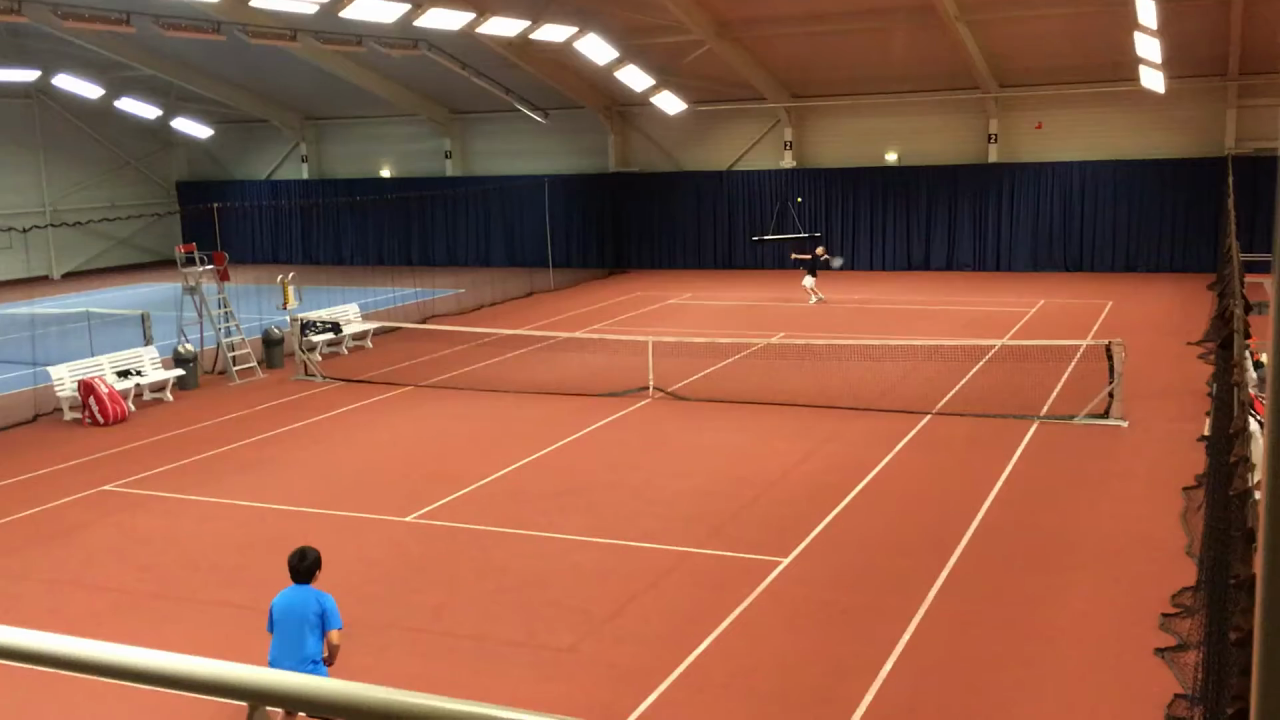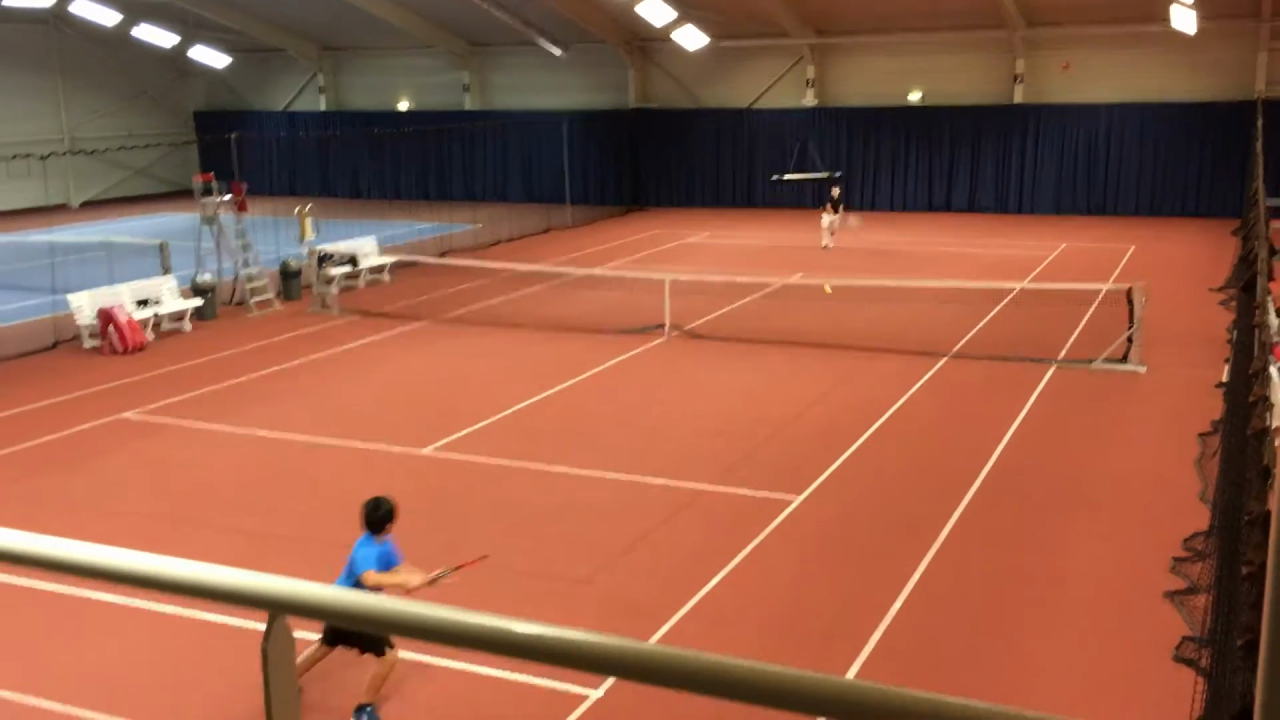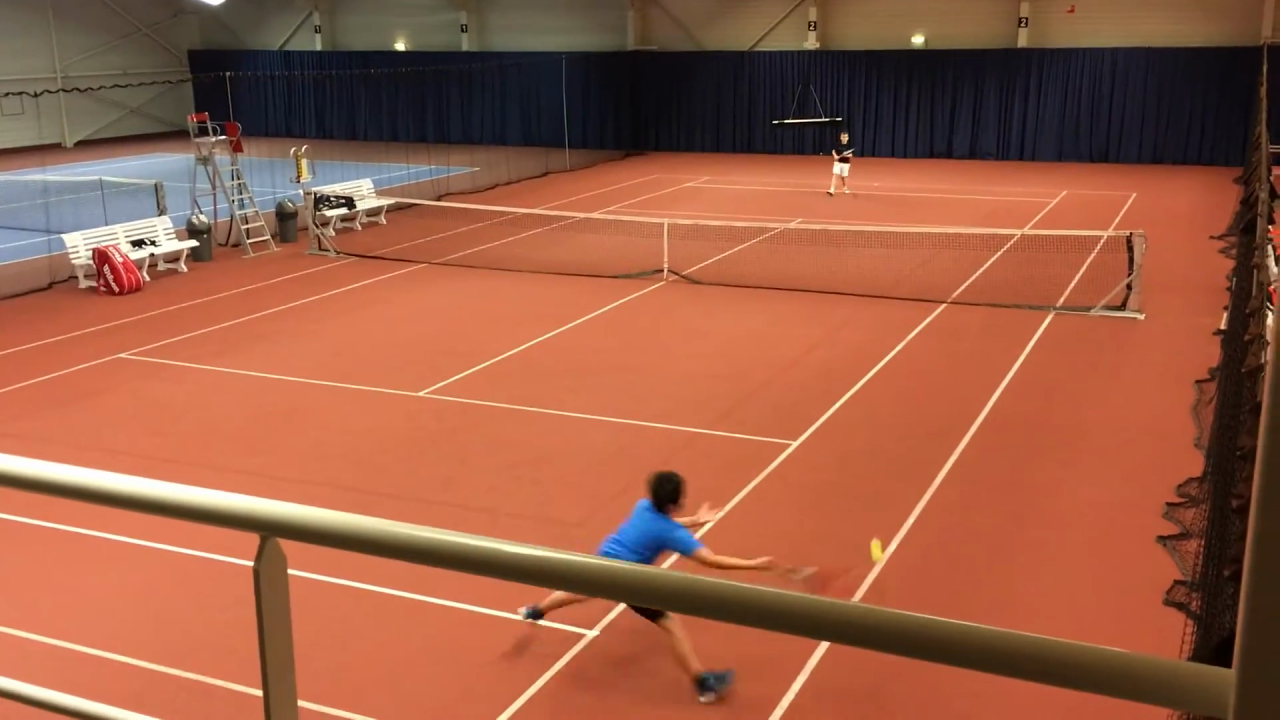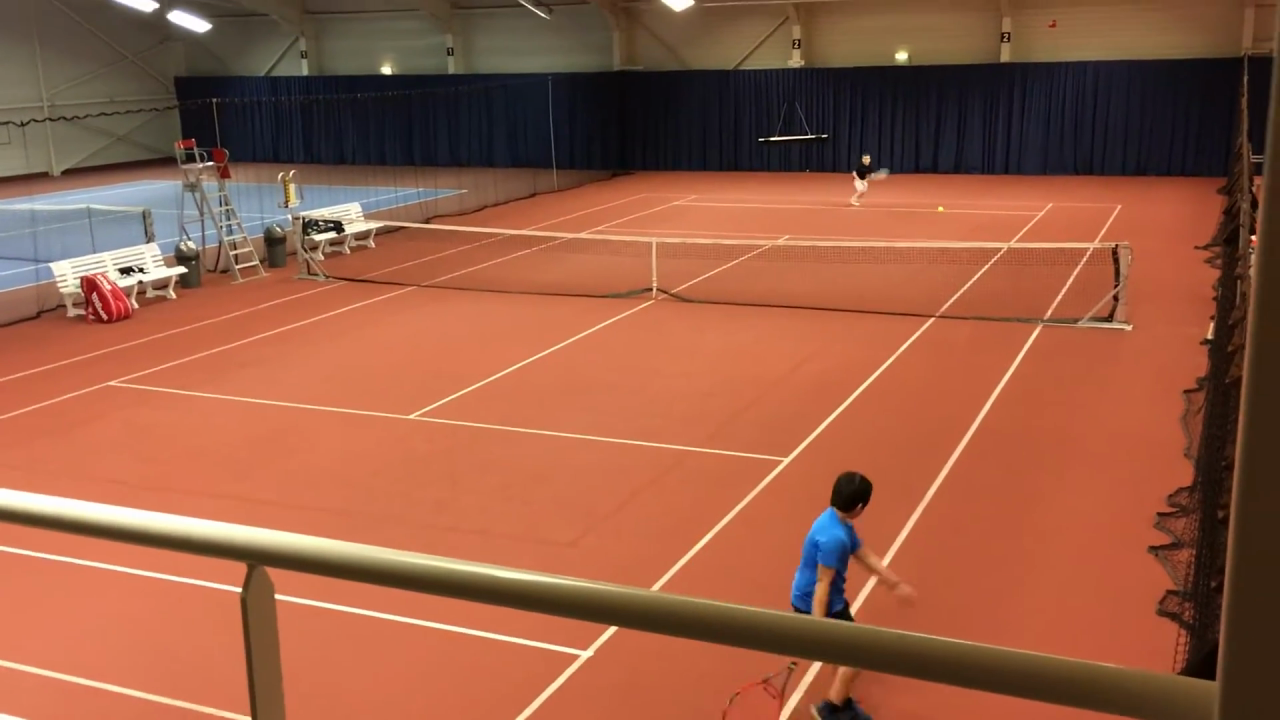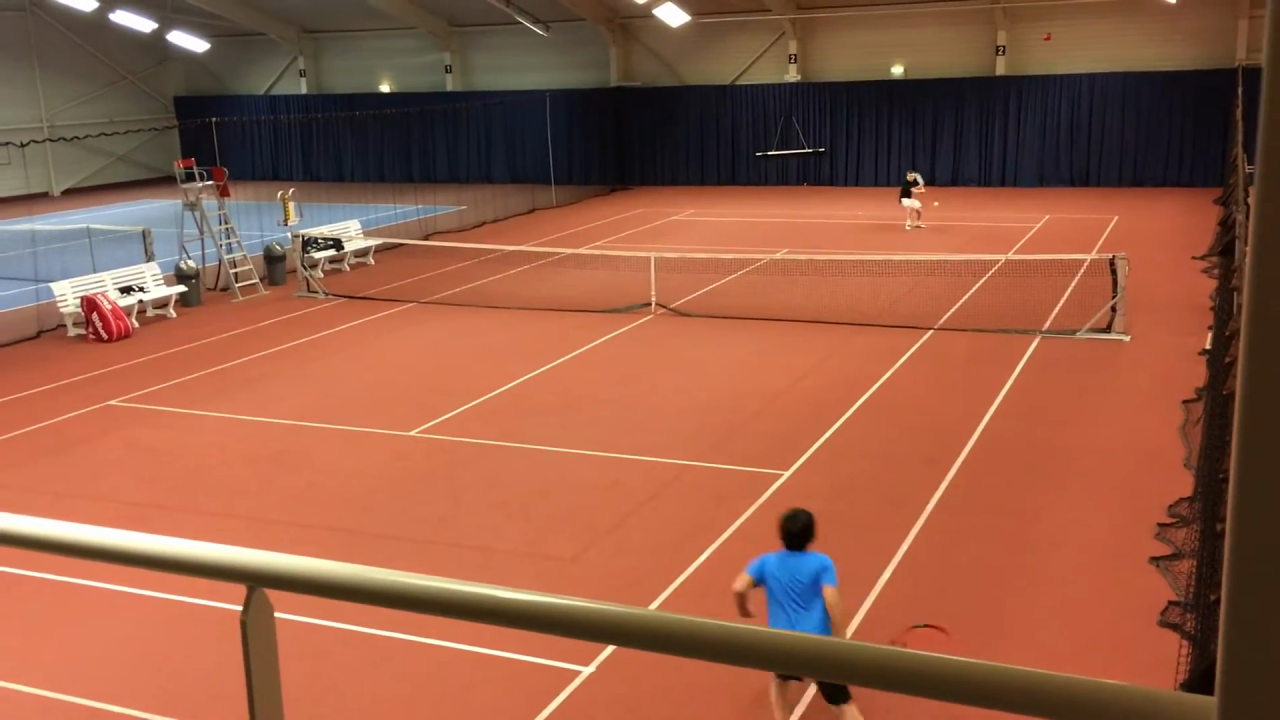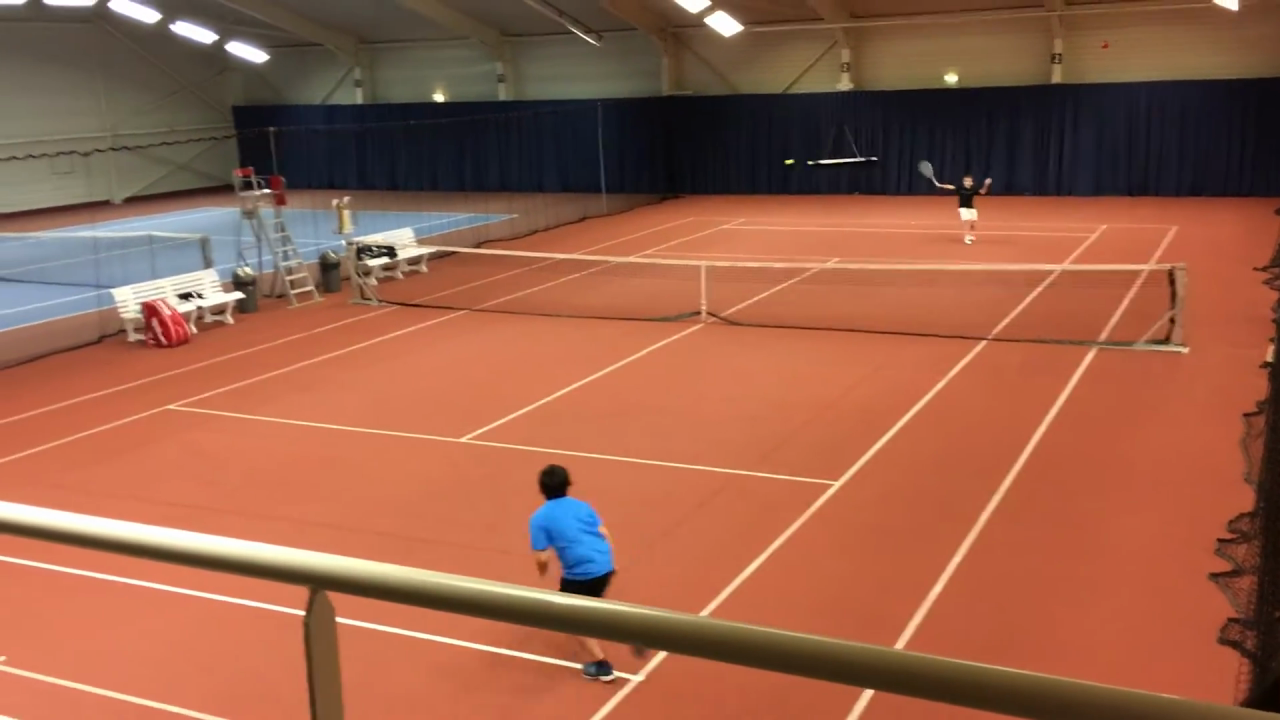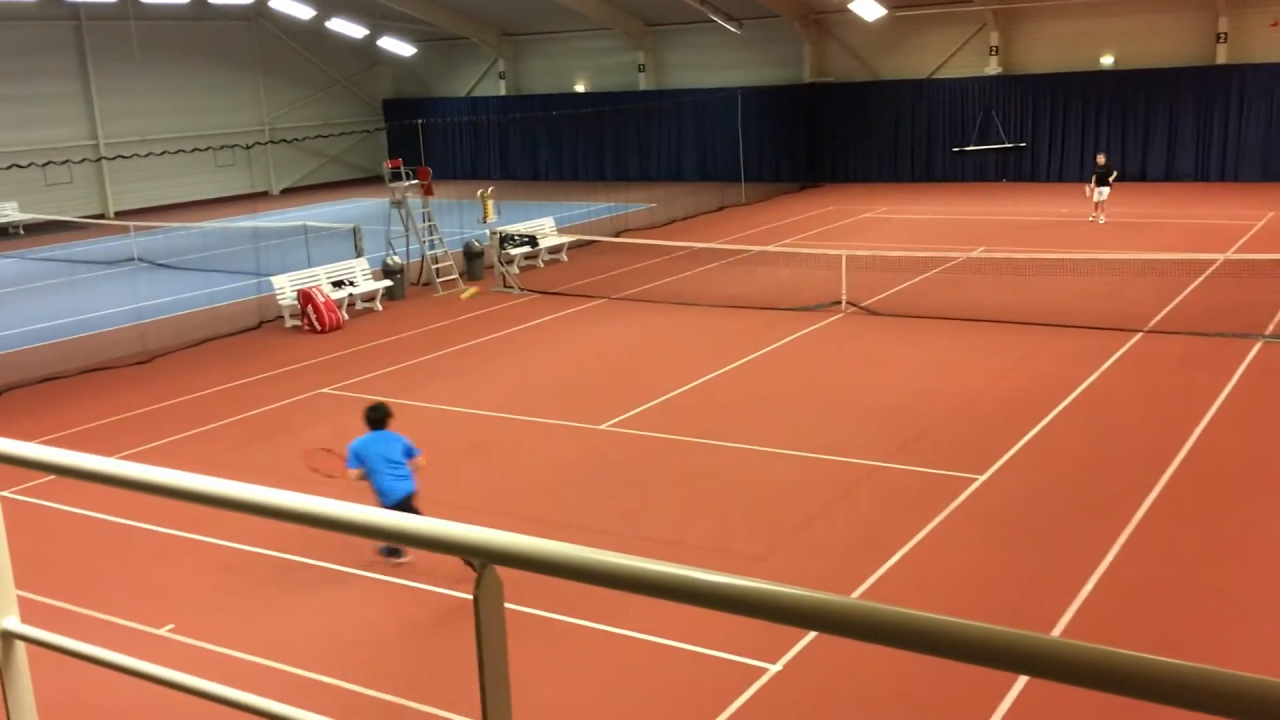
dt=0.7s
person 1, frame 1
left shoulder: (278, 599)
right shoulder: (323, 600)
left elbow: (275, 636)
right elbow: (334, 641)
right wrist: (330, 658)
left hip: (279, 671)
right hip: (310, 673)
person 1, frame 2
left shoulder: (383, 543)
right shoulder: (367, 551)
left elbow: (398, 567)
right elbow: (370, 580)
left wrist: (410, 579)
right wrist: (406, 579)
left knee: (325, 646)
right knee: (388, 657)
person 1, frame 3
left shoulder: (644, 505)
right shoulder: (672, 532)
right elbow: (710, 560)
left wrist: (695, 520)
right wrist: (753, 564)
left hip: (605, 557)
left knee: (583, 592)
right knee: (672, 625)
left ankle: (536, 611)
right ankle: (703, 682)
person 1, frame 4
left shoulder: (840, 523)
right shoulder: (834, 537)
left elbow: (864, 556)
right elbow: (823, 583)
left wrist: (894, 582)
left hip: (832, 600)
right hip: (814, 605)
person 1, frame 5
left shoulder: (766, 562)
right shoulder: (821, 563)
left elbow: (738, 588)
right elbow: (832, 601)
left wrist: (743, 609)
left knee: (780, 681)
person 1, frame 6
left shoulder: (539, 518)
right shoulder: (580, 506)
left elbow: (543, 558)
right elbow: (604, 535)
left wrist: (542, 571)
left hip: (583, 574)
right hip: (605, 565)
left ankle: (602, 665)
person 1, frame 7
left shoulder: (356, 445)
right shoulder: (399, 439)
left elbow: (353, 474)
right elbow: (419, 462)
left wrist: (366, 473)
left hip: (390, 495)
right hip: (406, 488)
right ankle: (395, 550)
